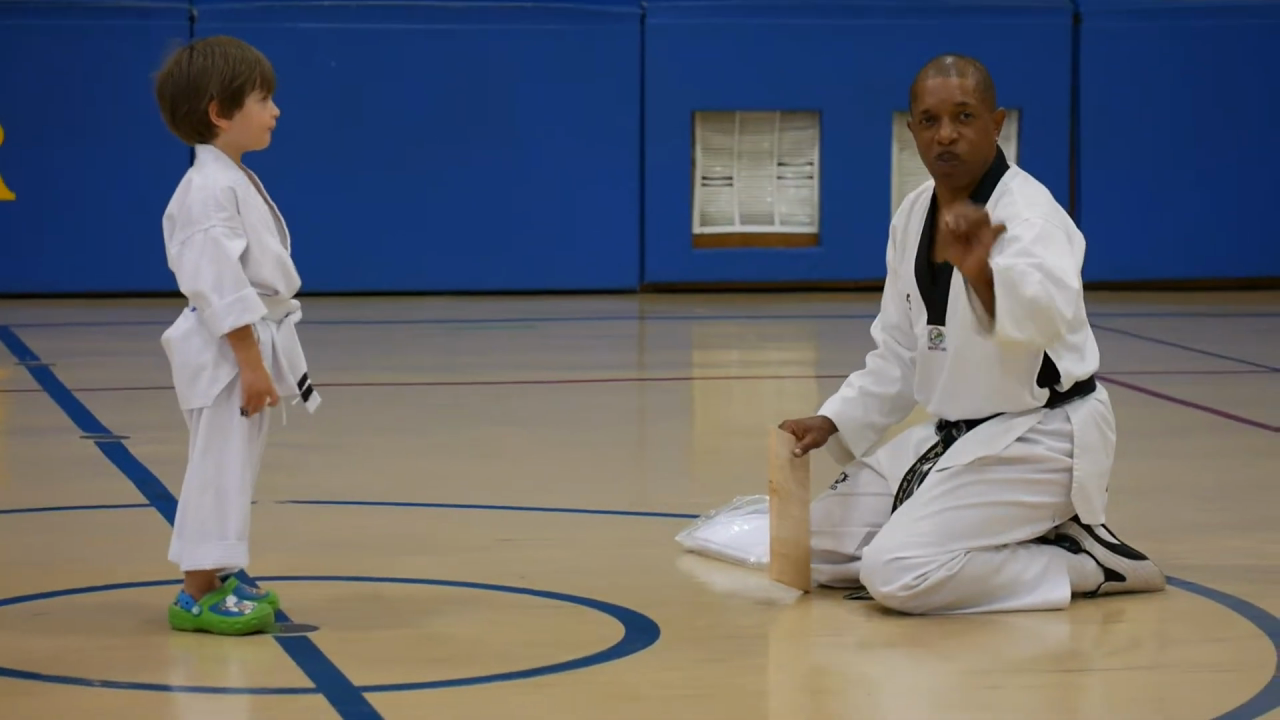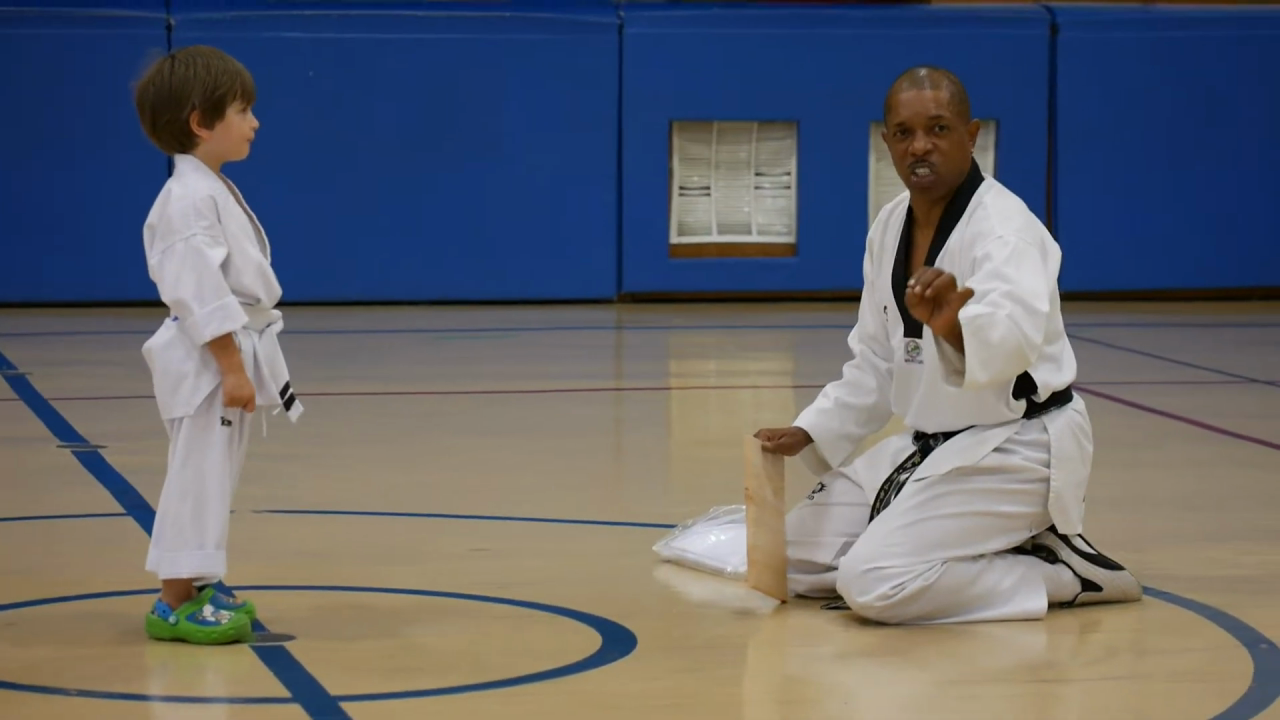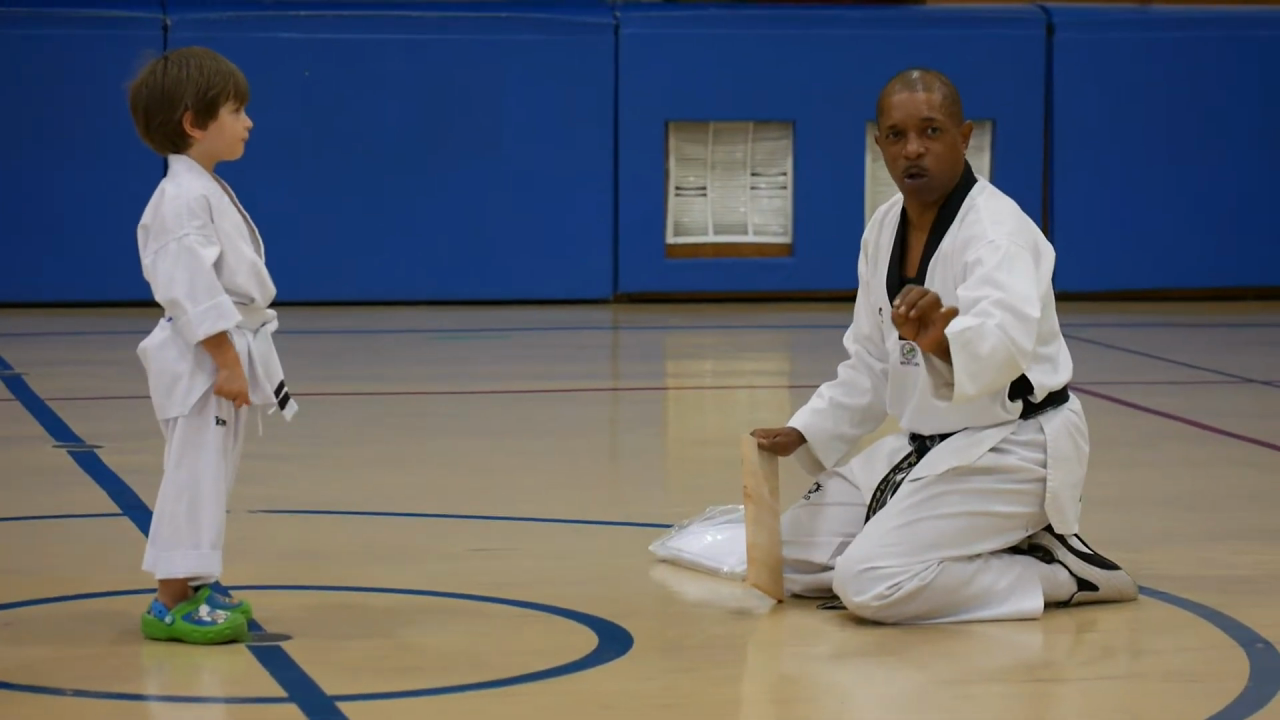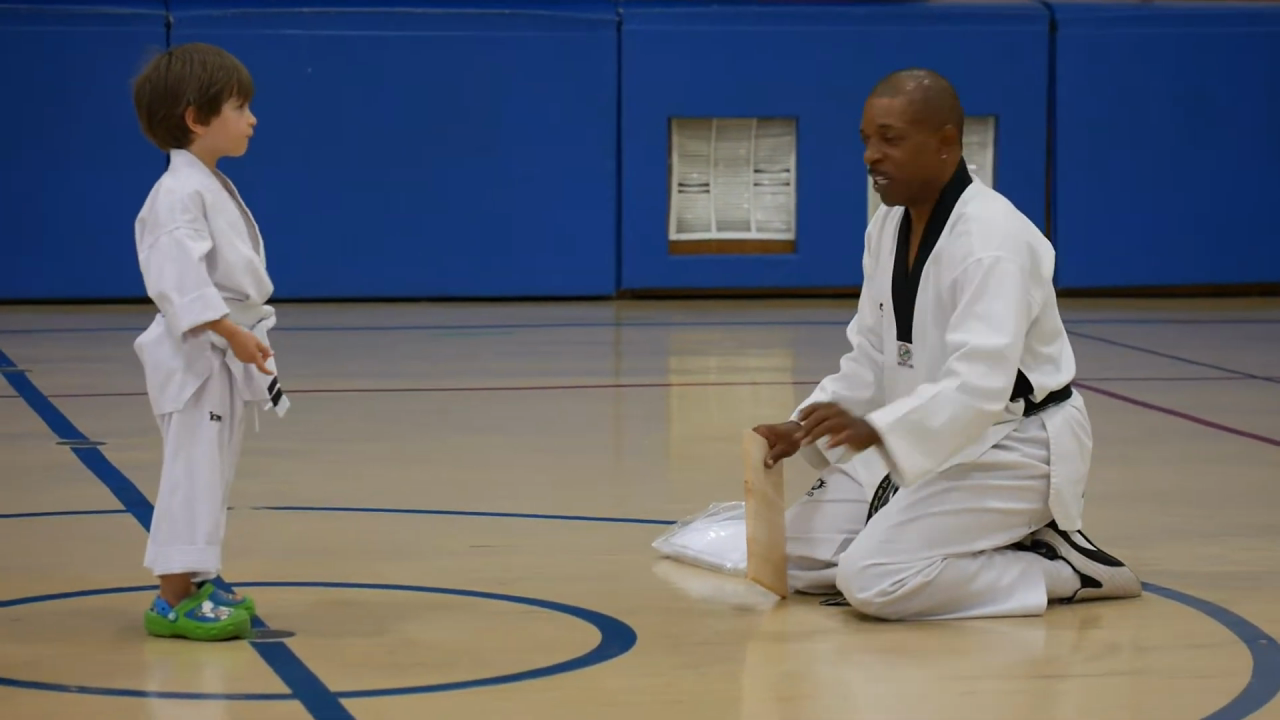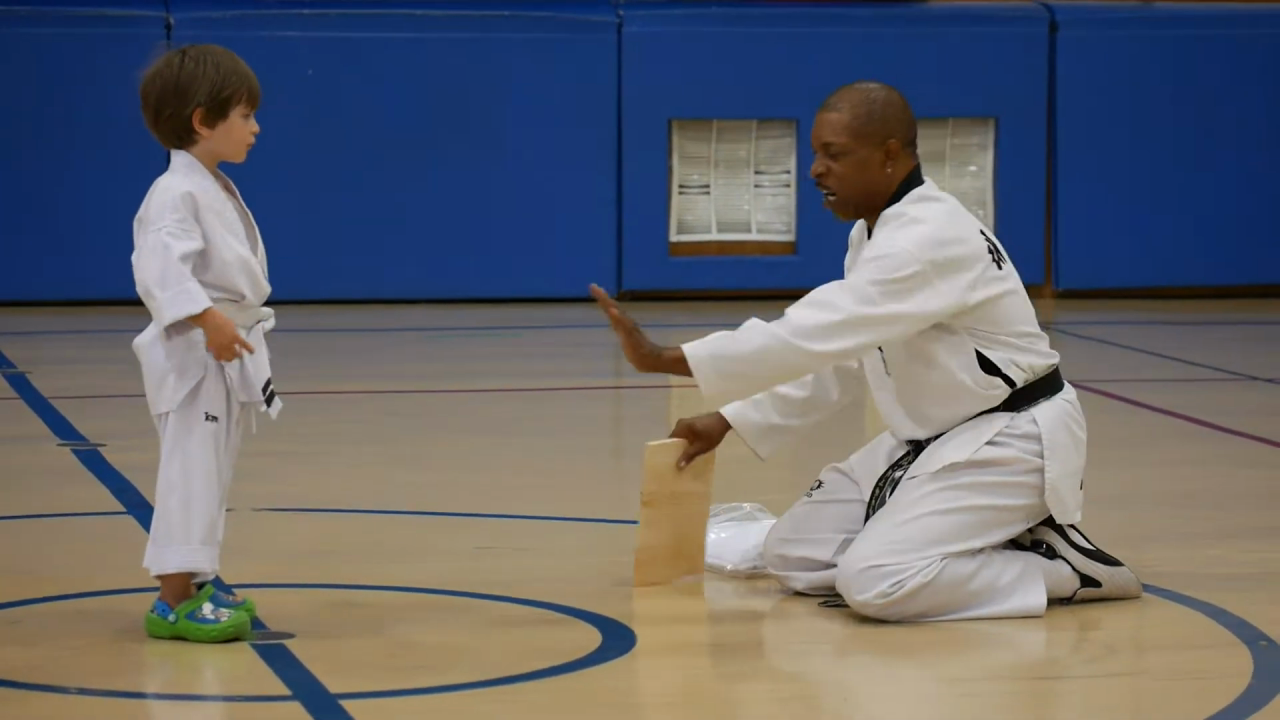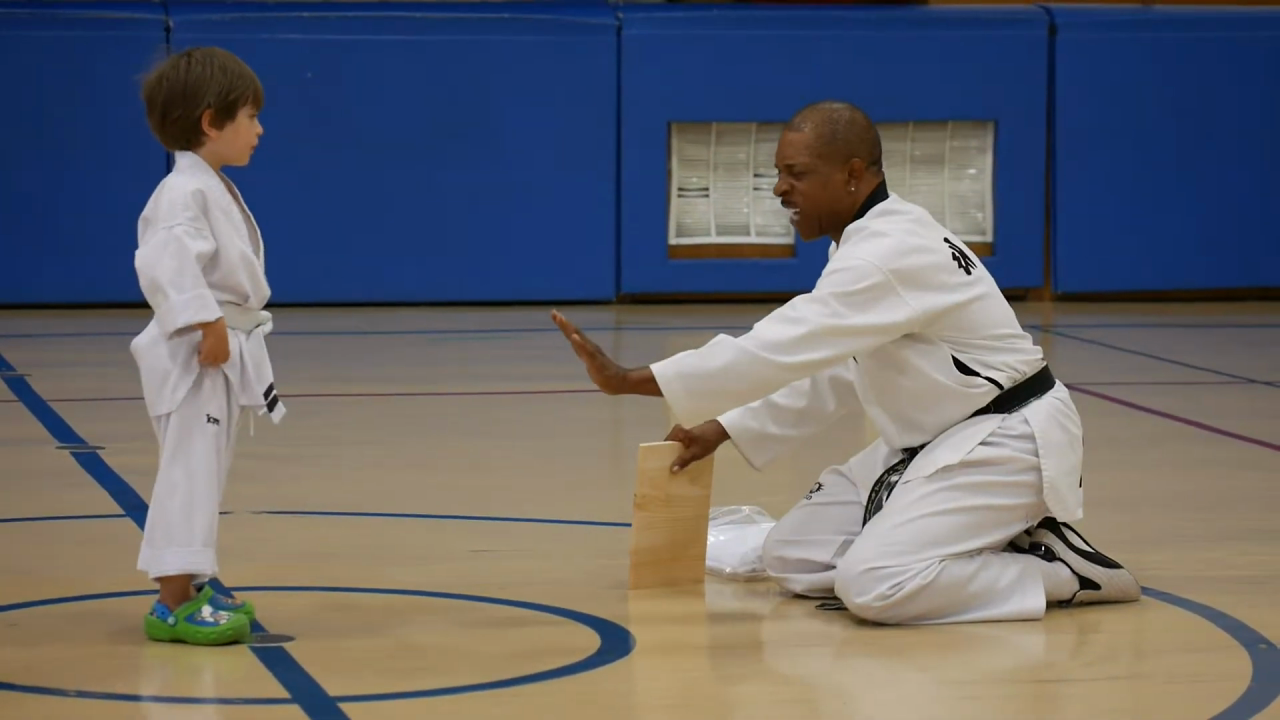
dt=0.5s
person 1, frame 1
left shoulder: (235, 181)
right shoulder: (209, 188)
right elbow: (219, 288)
right wrist: (251, 363)
left hip: (250, 346)
right hip: (227, 351)
left knee: (235, 465)
right knee: (219, 467)
left ankle: (219, 577)
right ankle: (198, 594)
person 1, frame 2
left shoulder: (215, 190)
right shoulder: (190, 198)
right elbow: (200, 294)
right wrist: (232, 368)
left hip: (231, 358)
right hip: (208, 360)
left knee: (214, 476)
right knee: (197, 476)
left ankle: (199, 587)
right ankle: (175, 603)
person 1, frame 3
left shoulder: (208, 191)
right shoulder: (183, 198)
right elbow: (191, 291)
right wrist: (227, 361)
left hip: (225, 355)
right hip: (202, 359)
left knee: (211, 475)
right knee: (193, 475)
left ankle: (194, 586)
right ankle: (171, 602)
person 1, frame 4
left shoulder: (214, 187)
right shoulder: (181, 192)
right elbow: (178, 278)
left wrist: (240, 338)
right wrist: (231, 333)
left hip: (223, 355)
right hip: (198, 354)
left knee: (212, 470)
right knee: (193, 471)
left ankle: (197, 582)
right ankle: (174, 599)
person 1, frame 5
left shoulder: (217, 188)
right shoulder: (176, 193)
right elbow: (159, 272)
left wrist: (232, 329)
right wrist: (211, 321)
left hip: (223, 354)
right hip: (194, 355)
left knee: (212, 472)
right knee: (191, 472)
left ankle: (196, 582)
right ankle: (174, 600)
person 1, frame 6
left shoulder: (214, 188)
right shoulder: (186, 192)
right elbow: (167, 269)
right wrist: (209, 327)
left hip: (221, 355)
right hip: (193, 356)
left knee: (205, 472)
right knee: (188, 472)
left ankle: (193, 584)
right ankle: (173, 602)
person 2, frame 1
left shoulder: (1028, 212)
right shoulder: (913, 215)
left elbow: (1048, 313)
right elbow: (899, 351)
left wrist: (980, 271)
right wrist: (833, 421)
left hip: (1039, 438)
right hip: (953, 433)
left knee: (895, 575)
right knee: (823, 548)
left ankle: (1084, 561)
right ankle: (1026, 542)
person 2, frame 2
left shoulder: (1004, 227)
right shoulder: (890, 225)
left elbow: (1013, 336)
right elbow: (875, 363)
left wrist: (953, 322)
right wrist: (807, 433)
left hip: (1016, 448)
right hip: (930, 443)
left knee: (873, 585)
right knee: (798, 558)
left ankle: (1060, 571)
right ankle: (1002, 551)
person 2, frame 3
left shoulder: (998, 231)
right shoulder: (884, 227)
left elbow: (1004, 342)
right elbow: (871, 364)
left wrist: (940, 340)
right wrist: (802, 433)
left hip: (1011, 447)
right hip: (926, 443)
left knee: (869, 585)
right knee: (795, 558)
left ankle: (1057, 571)
right ankle: (999, 551)
person 2, frame 4
left shoulder: (993, 239)
right shoulder: (889, 224)
left elbow: (981, 384)
right elbow: (873, 354)
left wrist: (873, 430)
right wrist: (806, 427)
left hip: (1013, 445)
right hip: (935, 440)
left knee: (872, 582)
right knee: (798, 555)
left ankle: (1062, 568)
right ankle: (1005, 546)
person 2, frame 5
left shoulder: (926, 238)
right shoulder: (876, 228)
left elbow: (811, 337)
right elbow: (836, 354)
left wrist: (665, 360)
right wrist: (727, 421)
left hip: (1010, 441)
right hip: (931, 438)
left knee: (873, 583)
right knee: (793, 556)
left ankle: (1061, 563)
right ankle: (997, 542)
person 2, frame 6
left shoulder: (890, 252)
right shoulder: (871, 239)
left elbow: (780, 350)
right elbow: (825, 367)
left wrist: (627, 379)
right wrist: (722, 429)
left hip: (1004, 443)
right hip: (932, 442)
left knee: (872, 586)
right knee: (793, 560)
left ankle: (1061, 567)
right ankle: (999, 543)
